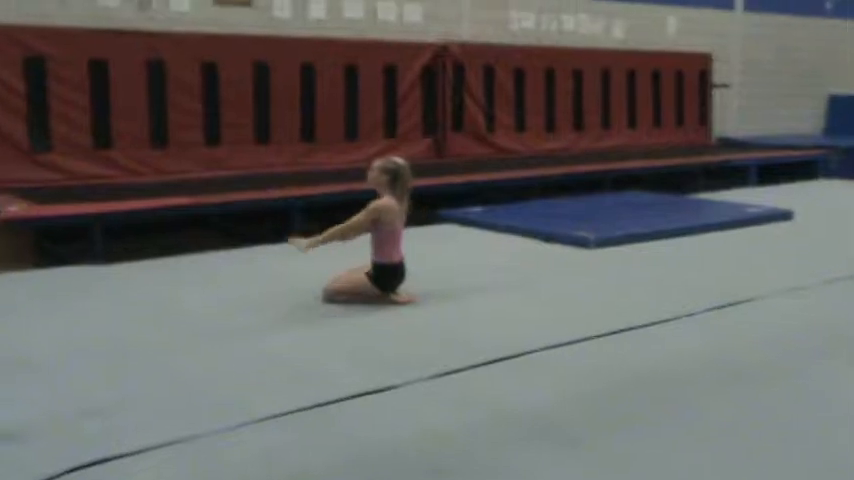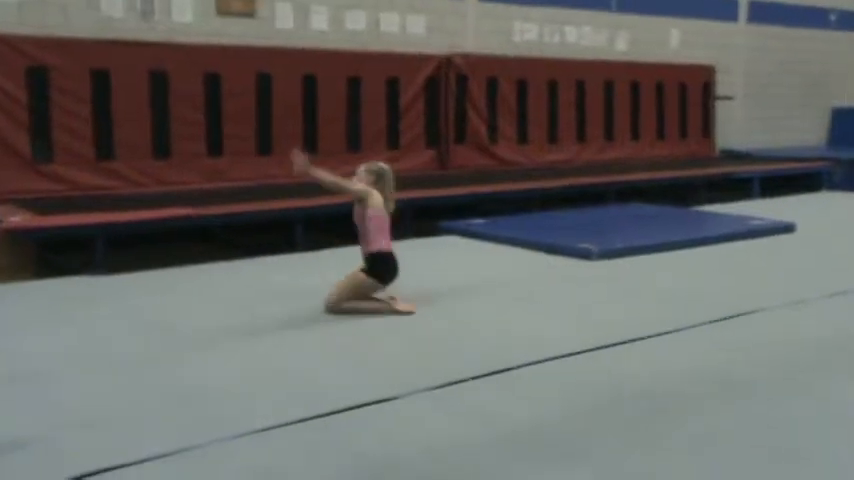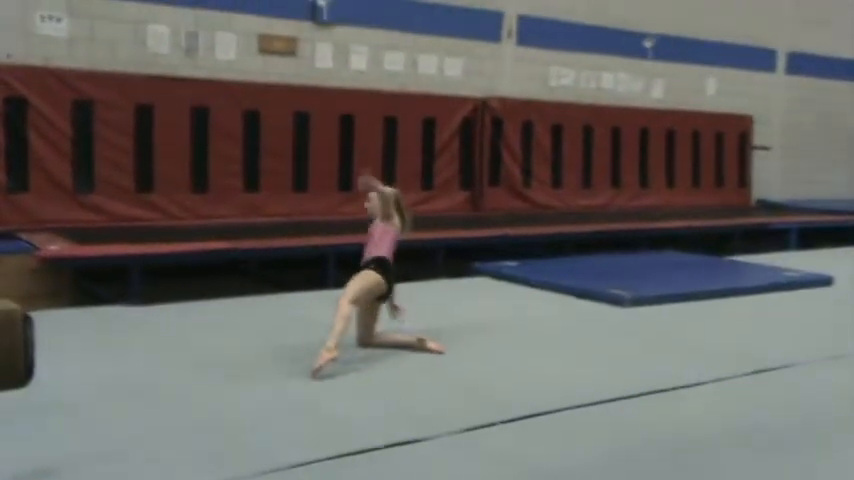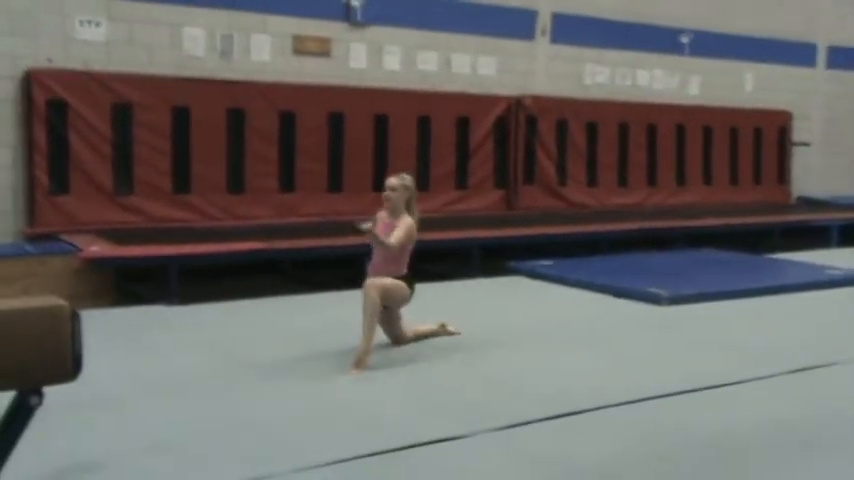
dt=0.7s
person 1, frame 1
left shoulder: (381, 205)
right shoulder: (393, 202)
left elbow: (346, 228)
left wrist: (311, 244)
left hip: (385, 273)
right hip: (394, 269)
left knee: (329, 292)
right knee: (338, 281)
left ankle: (387, 295)
right ankle: (385, 290)
person 1, frame 2
left shoulder: (367, 192)
right shoulder: (376, 200)
left elbow: (338, 182)
left wrist: (308, 169)
left hip: (379, 265)
right hip: (385, 263)
left knee: (332, 303)
right knee: (340, 296)
left ankle: (388, 306)
right ankle: (386, 302)
person 1, frame 3
left shoulder: (389, 215)
right shoulder: (380, 221)
left elbow: (387, 196)
left wrist: (373, 184)
right wrist: (392, 300)
left hip: (378, 270)
right hip: (374, 271)
left knee: (346, 299)
right knee: (365, 338)
left ankle: (330, 348)
right ankle: (416, 342)
person 1, frame 4
left shoulder: (407, 223)
right shoulder: (380, 216)
left elbow: (391, 245)
left wrist: (372, 232)
left hip: (400, 285)
right hip: (383, 286)
left knee: (371, 285)
right knee: (398, 337)
left ankle: (363, 354)
right ankle: (438, 329)
